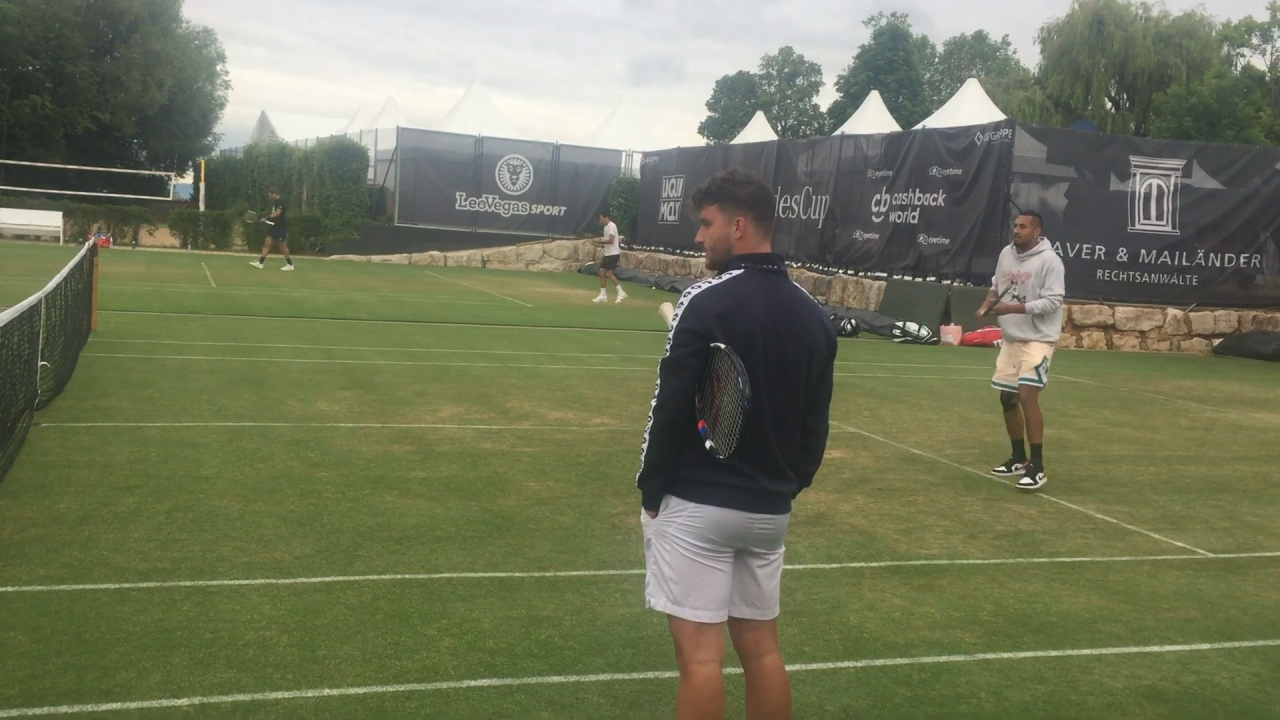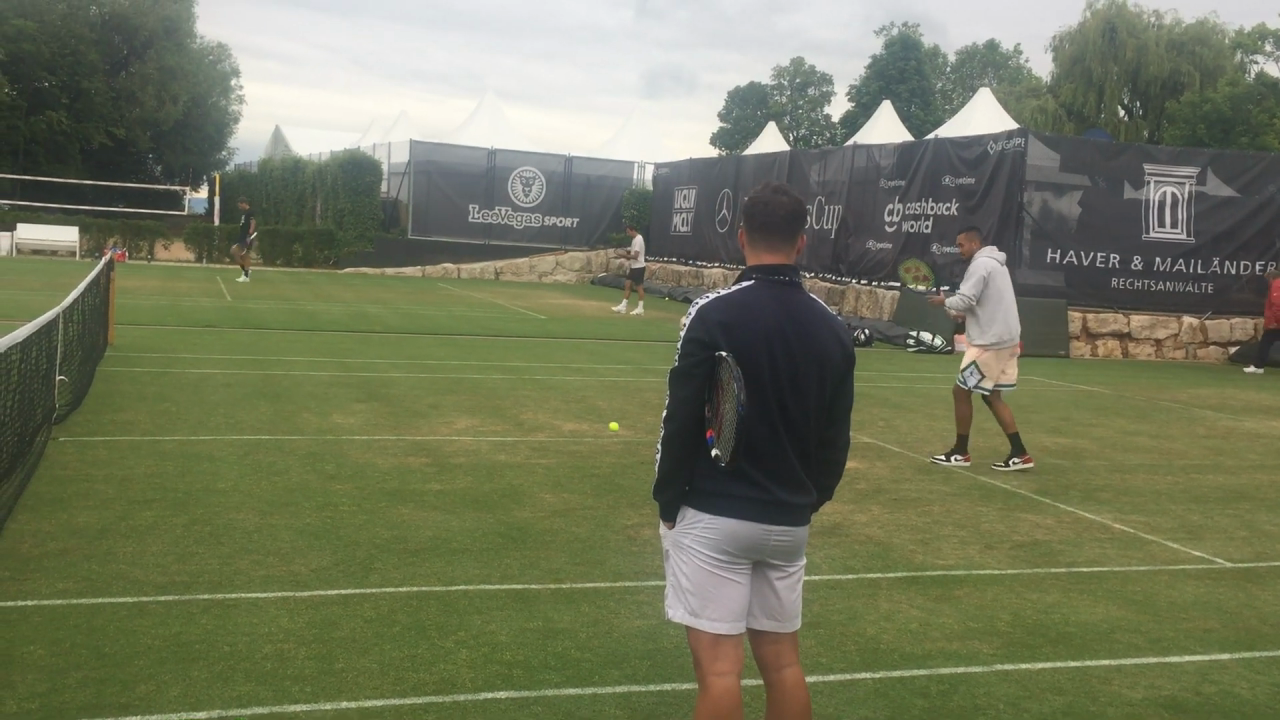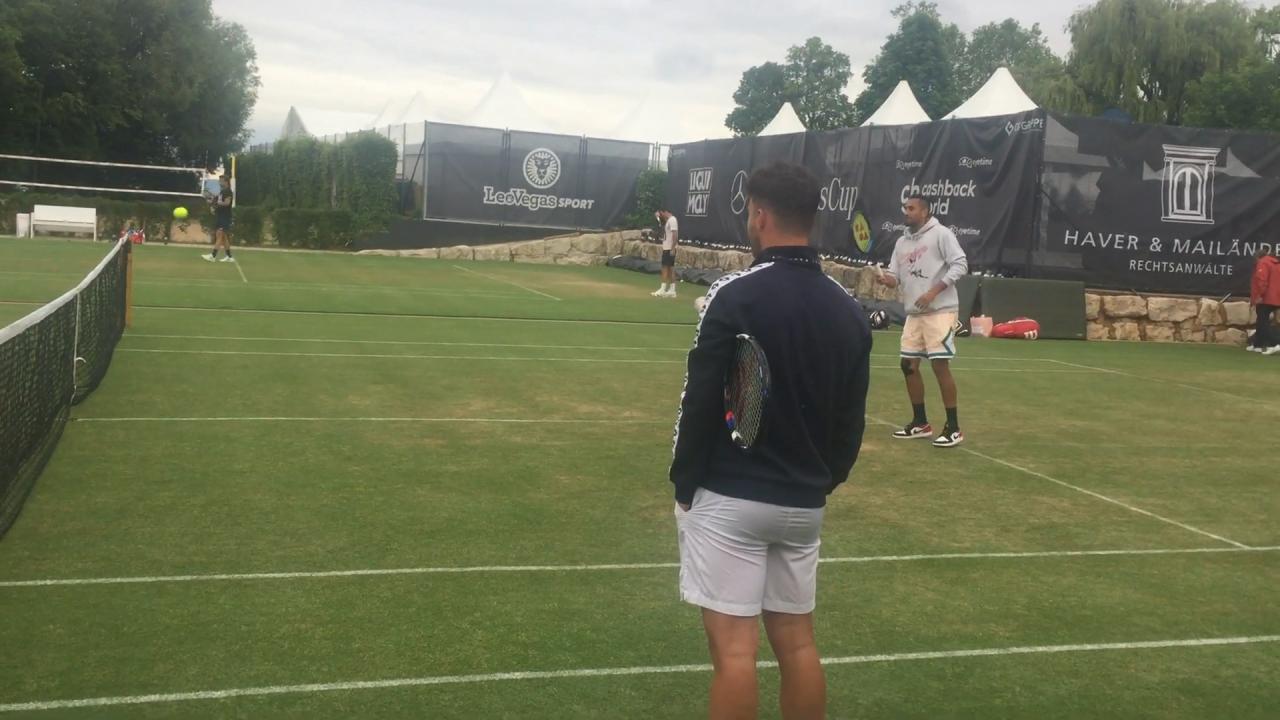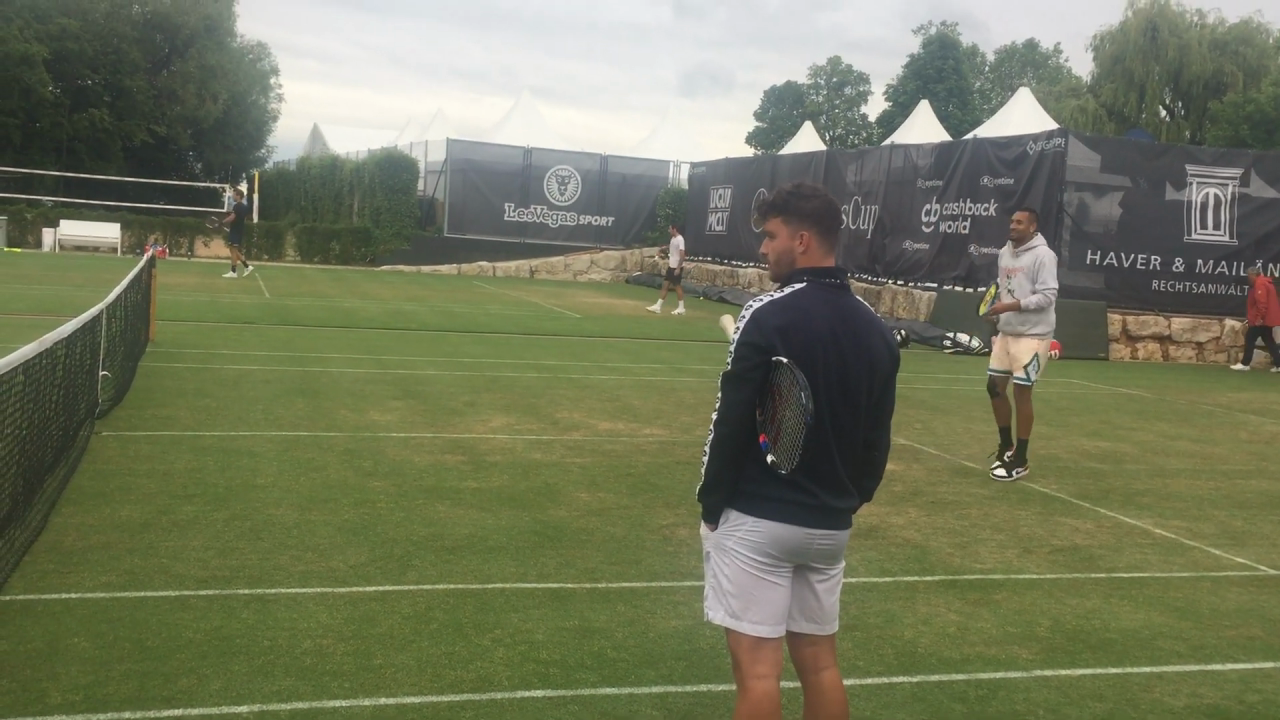
dt=1s
person 1, frame 1
left shoulder: (707, 303)
right shoulder: (812, 314)
left elbow: (671, 409)
right elbow: (816, 425)
left wrist: (651, 490)
left hip: (696, 505)
right hip: (769, 510)
left knee: (699, 654)
right knee: (761, 647)
person 1, frame 2
left shoulder: (715, 314)
right shoulder: (832, 328)
left elbow: (682, 419)
right elbow: (836, 438)
left wrist: (667, 500)
left hip: (714, 516)
right hip: (789, 522)
left knee: (718, 665)
right knee: (782, 659)
person 1, frame 3
left shoulder: (735, 296)
right shoulder: (849, 309)
left elbow: (700, 402)
right elbow: (851, 420)
left wrist: (684, 484)
left hip: (729, 499)
right hip: (803, 503)
left knee: (733, 647)
right knee: (797, 641)
person 1, frame 4
left shoulder: (768, 316)
right shoulder: (876, 329)
left elbow: (731, 423)
right elbow: (877, 440)
left wrist: (711, 503)
left hip: (756, 519)
right hip: (829, 525)
left knee: (757, 668)
right knee: (820, 662)
person 2, frame 1
left shoulder: (1049, 260)
right shoulder: (1006, 254)
left elbow: (1053, 302)
right elbow: (997, 287)
left wrist: (1014, 308)
right wrist: (987, 306)
left hip: (1038, 340)
right hip: (1011, 339)
left knee: (1027, 396)
right knee: (1007, 399)
left ankle: (1036, 466)
right ankle: (1019, 458)
person 2, frame 2
left shoulder: (980, 265)
right shoulder: (995, 264)
left elbow: (964, 300)
left wrist: (943, 301)
right wrist: (962, 313)
left hip: (989, 343)
right hip: (1006, 340)
left knee: (961, 392)
right knee: (992, 397)
left ankle: (960, 452)
right ankle: (1019, 453)
person 2, frame 3
left shoulder: (941, 234)
right shoulder: (902, 242)
left elbow: (960, 265)
right elbow: (895, 276)
left wrist: (934, 291)
right wrist: (885, 278)
left hip: (940, 311)
right hip: (914, 314)
left knee: (940, 367)
right knee: (909, 365)
left ankle: (953, 428)
right ankle: (920, 423)
person 2, frame 4
left shoulder: (1043, 255)
right shoulder: (1005, 253)
left elbow: (1047, 296)
left wrist: (1010, 306)
right wrist: (998, 308)
left hip: (1032, 335)
right hip: (1006, 332)
left knee: (1021, 393)
right knee: (995, 387)
left ankle: (1020, 460)
right ankle: (1008, 447)
